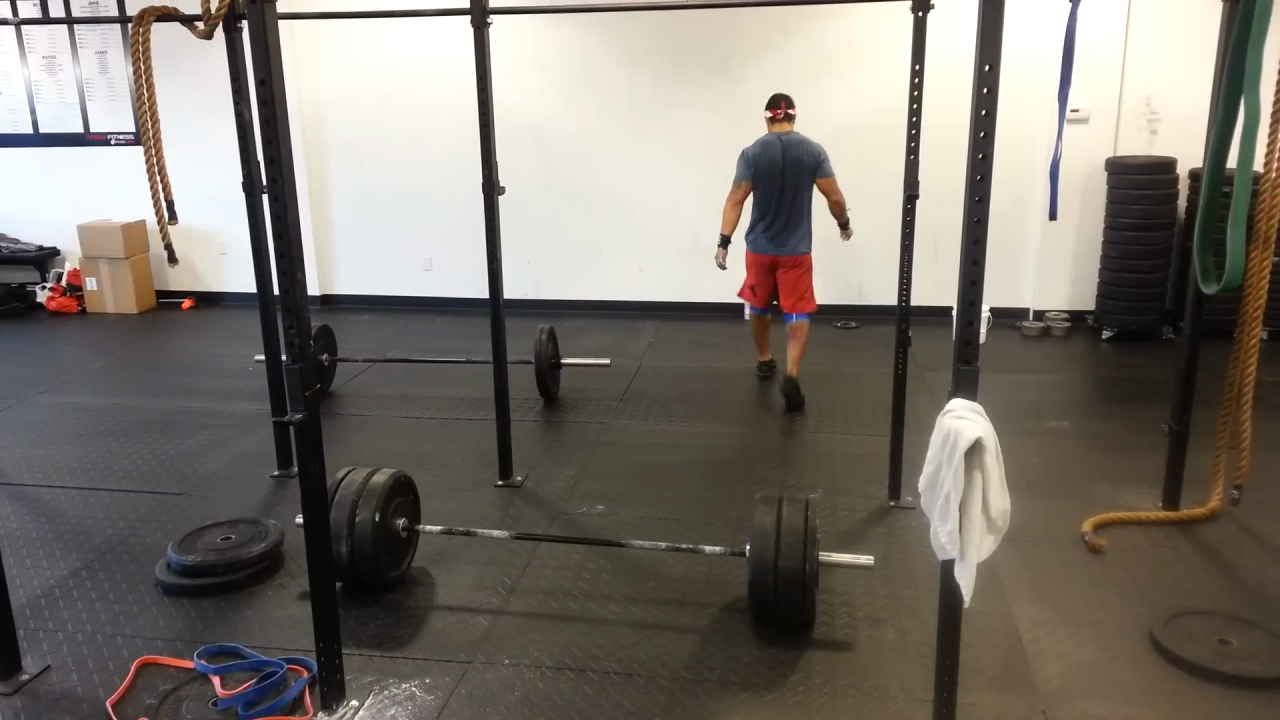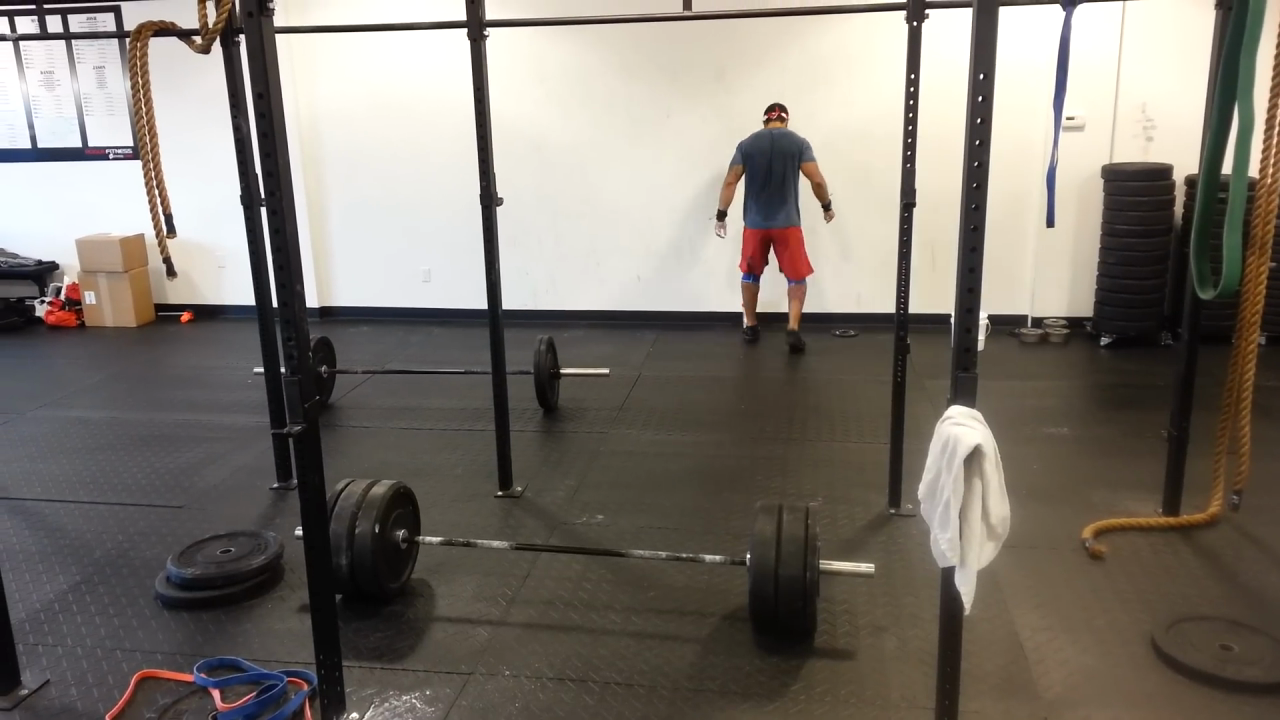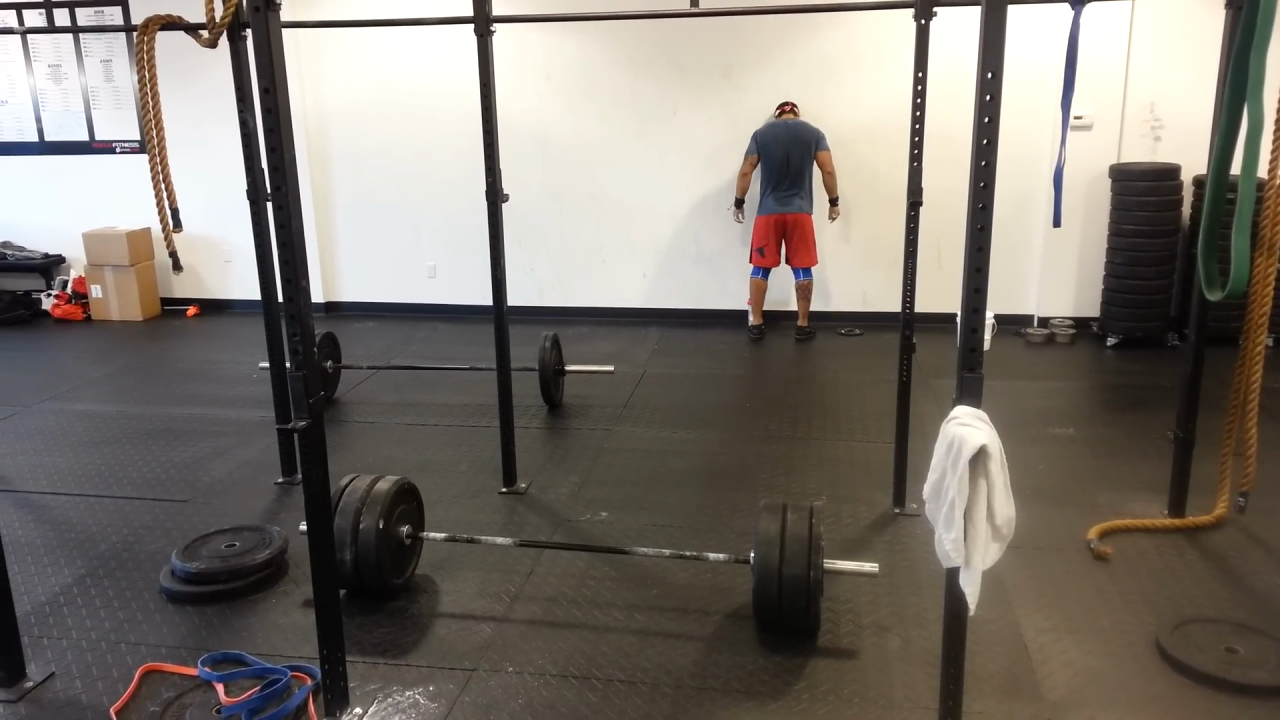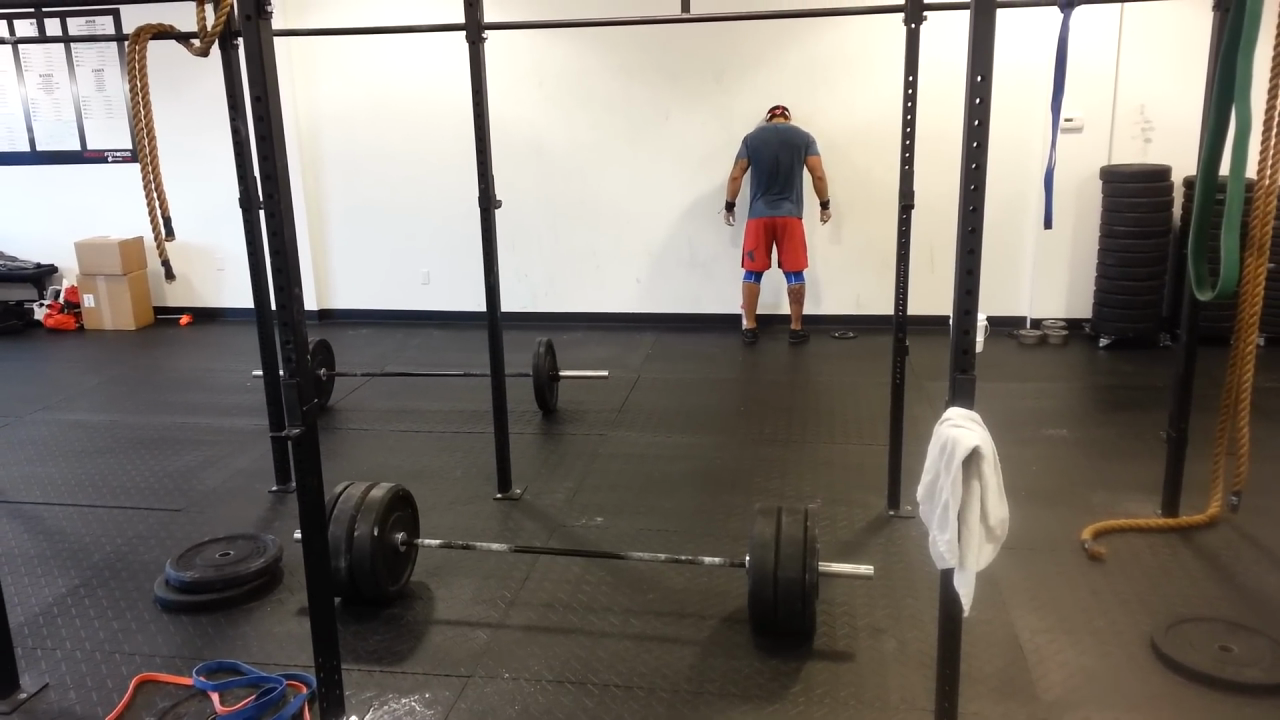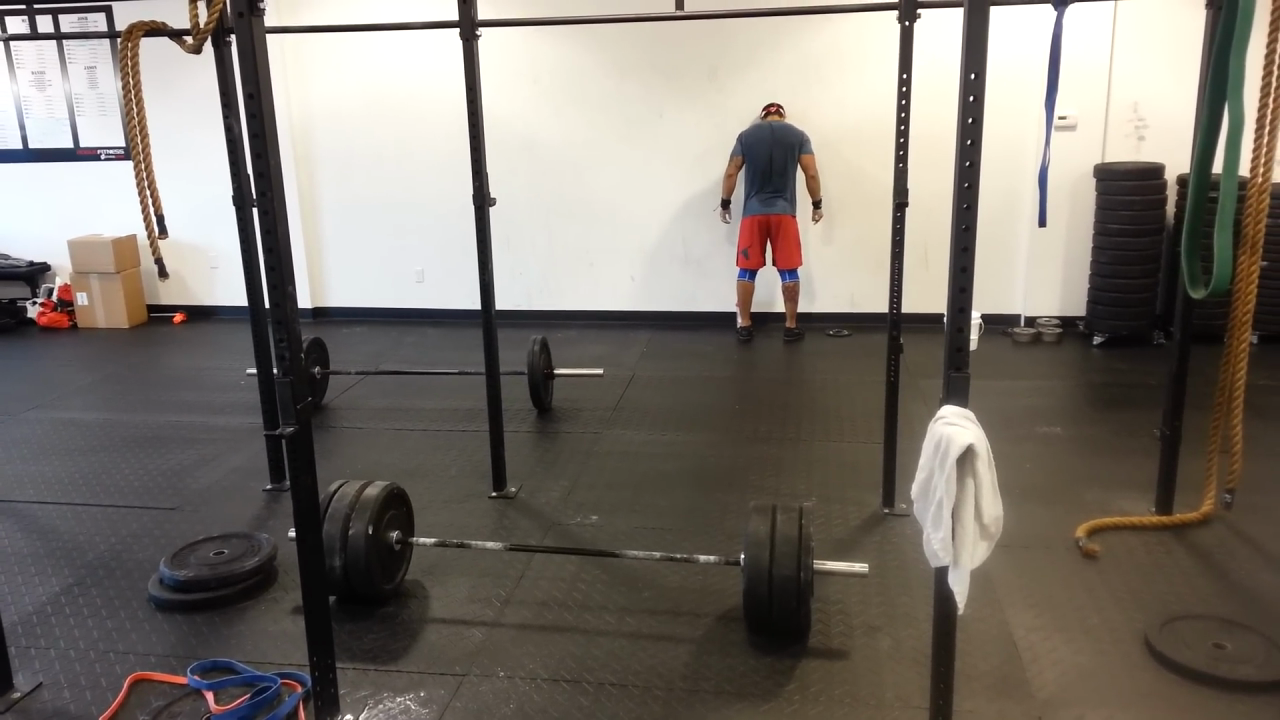
dt=1s
person 1, frame 1
left shoulder: (752, 153)
right shoulder: (813, 150)
left elbow: (735, 200)
right elbow: (834, 197)
left wrist: (723, 242)
right wrist: (844, 225)
left hip: (759, 246)
right hip: (796, 248)
left knee: (760, 305)
right knee: (798, 312)
left ankle: (764, 361)
right ankle: (790, 372)
person 1, frame 2
left shoulder: (747, 144)
right shoulder: (799, 143)
left elbow: (730, 182)
right elbow: (817, 180)
left wrist: (721, 216)
right wrist: (827, 207)
left hip: (755, 223)
right hip: (787, 223)
left knee: (751, 273)
right knee: (797, 277)
left ankle: (750, 326)
right ankle: (793, 330)
person 1, frame 3
left shoulder: (761, 134)
right shoulder: (814, 133)
left elbow: (746, 171)
right elbow: (828, 171)
left wrist: (738, 203)
right wrist: (833, 202)
left hip: (768, 212)
right hip: (800, 212)
left knee: (760, 267)
right knee: (803, 268)
left ankle: (756, 324)
right ankle: (802, 326)
person 1, frame 4
left shoulder: (751, 138)
right shoulder: (804, 137)
left elbow: (736, 175)
right elbow: (818, 175)
left wrist: (729, 207)
right wrist: (825, 205)
left hip: (759, 215)
right hip: (790, 215)
left knee: (753, 271)
right knee: (795, 272)
left ankle: (750, 328)
right ankle: (796, 329)
person 1, frame 5
left shoulder: (746, 135)
right shoulder: (798, 136)
left elbow: (731, 173)
right elbow: (811, 174)
left wrist: (725, 204)
right wrist: (817, 205)
left hip: (753, 212)
right hip: (784, 212)
left knee: (747, 269)
right knee: (789, 270)
left ankle: (744, 326)
right ankle: (791, 327)
